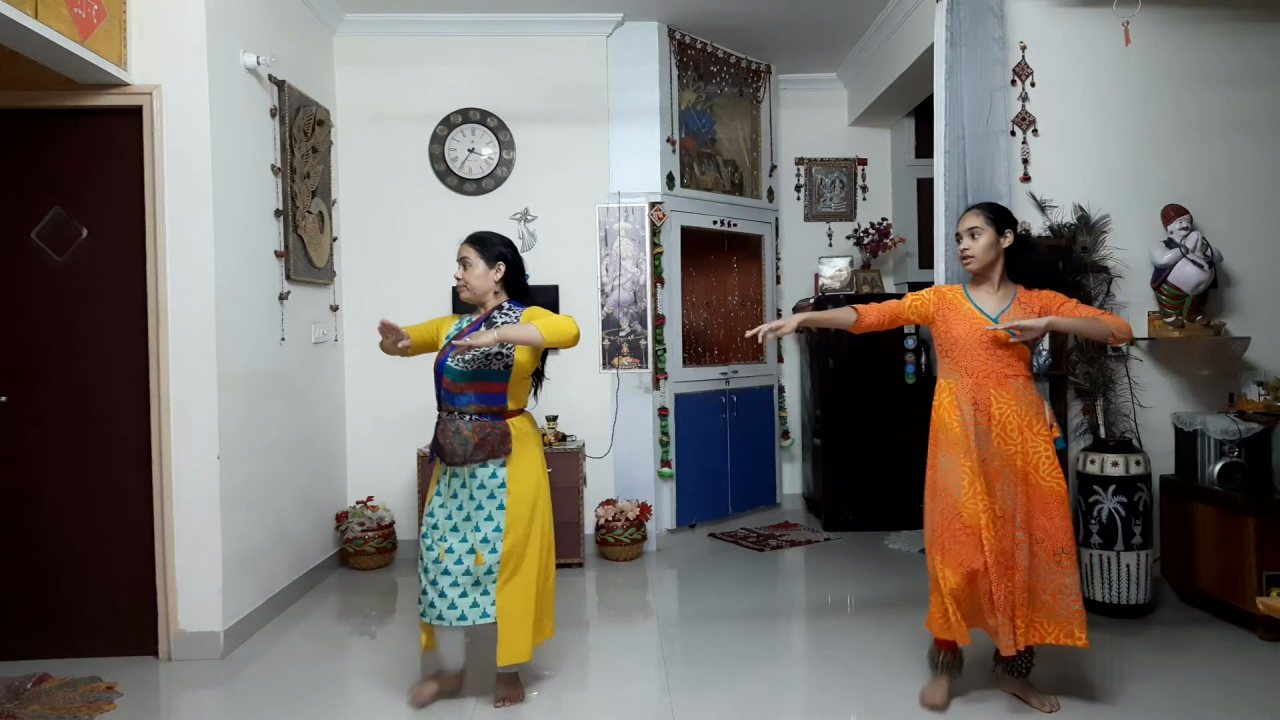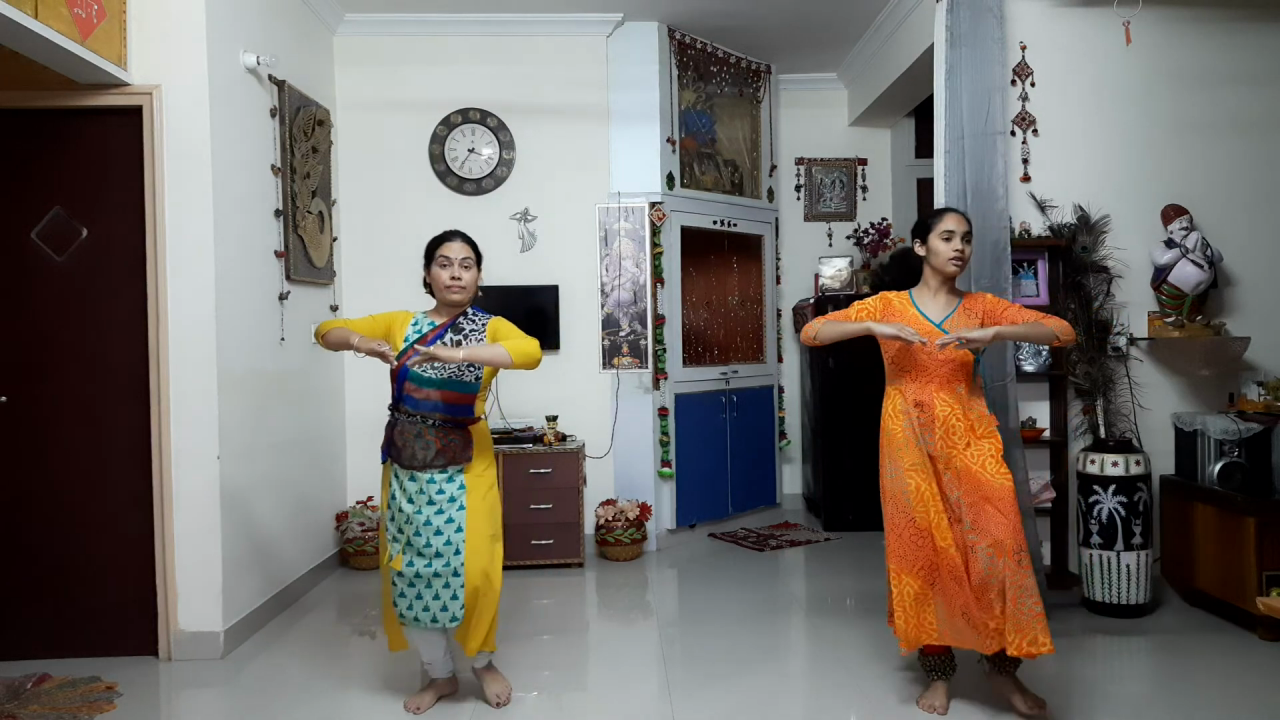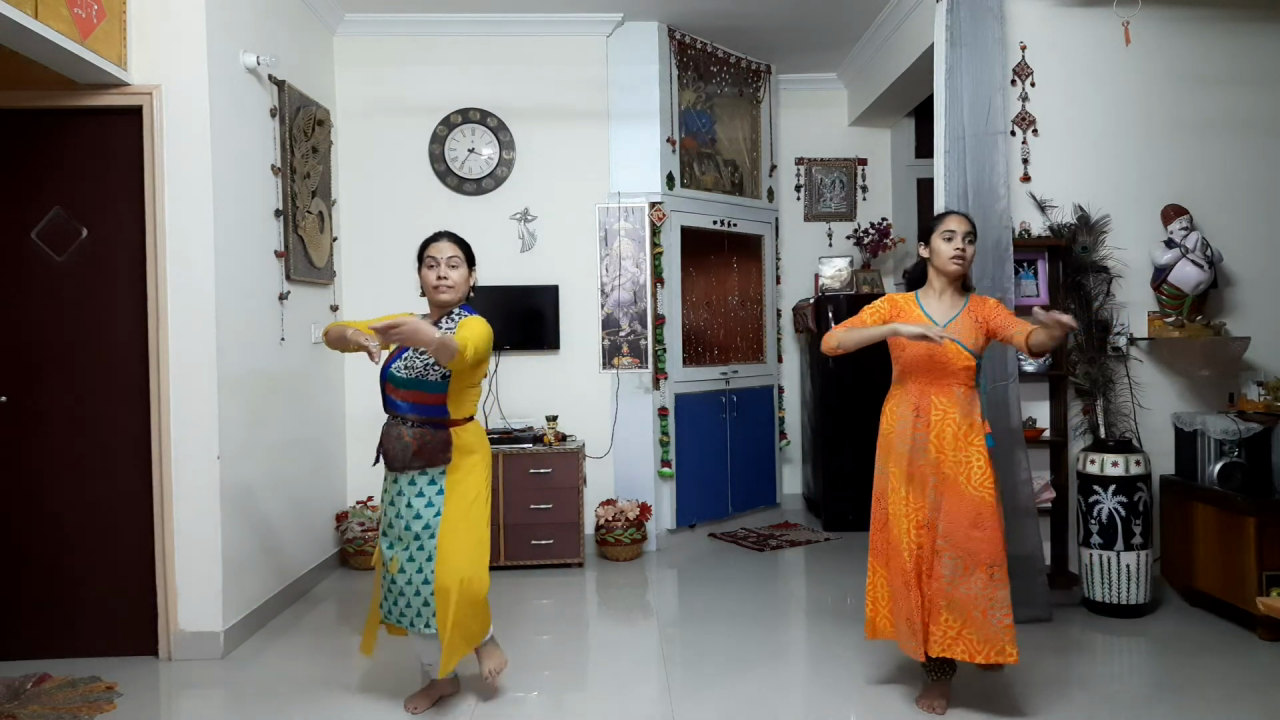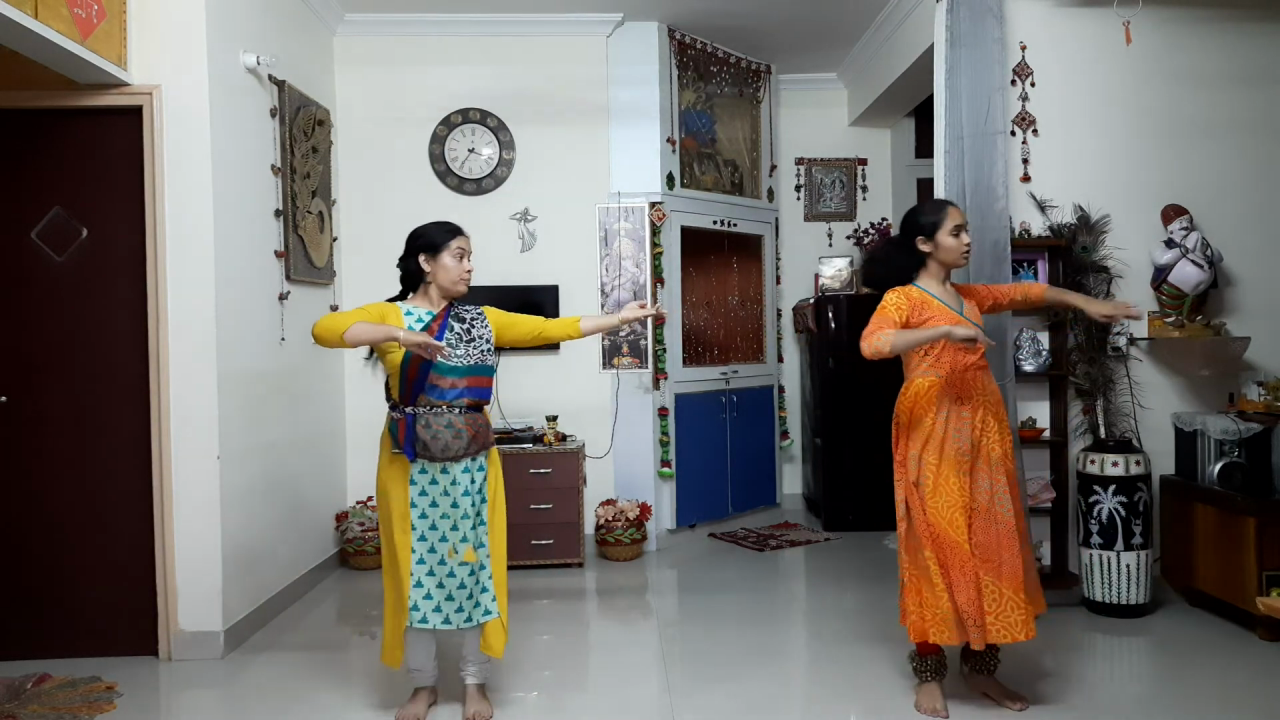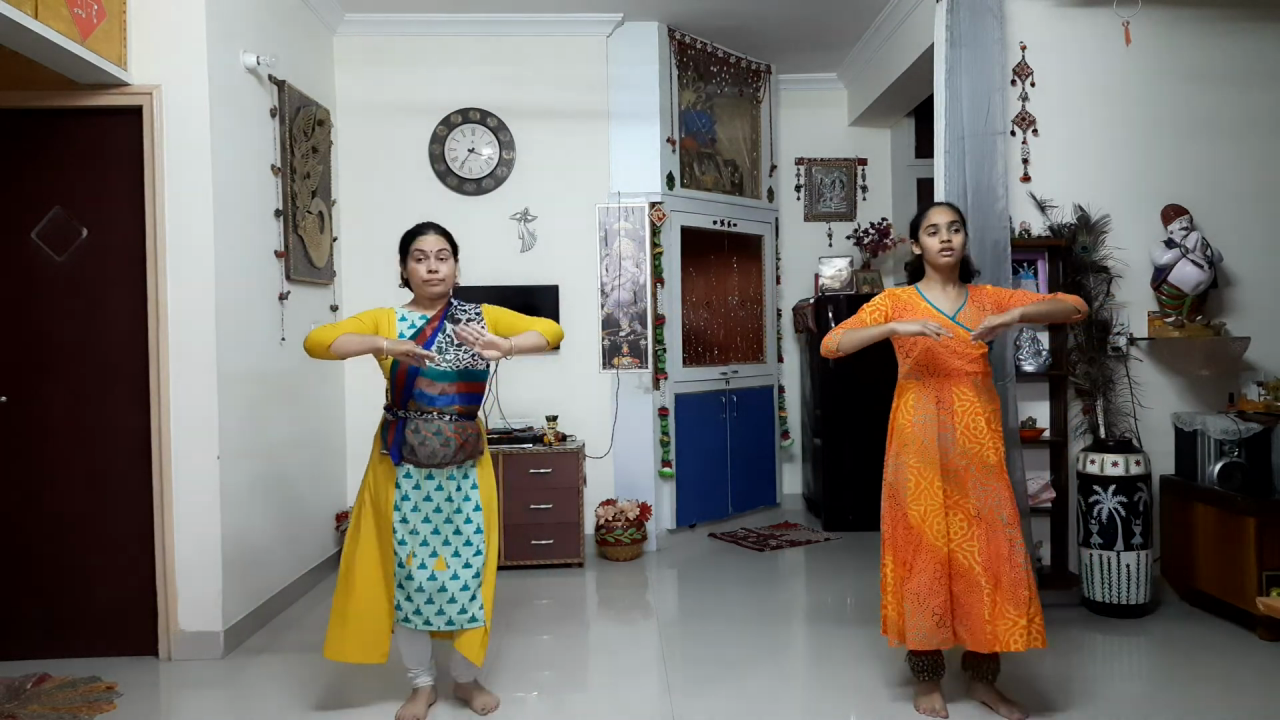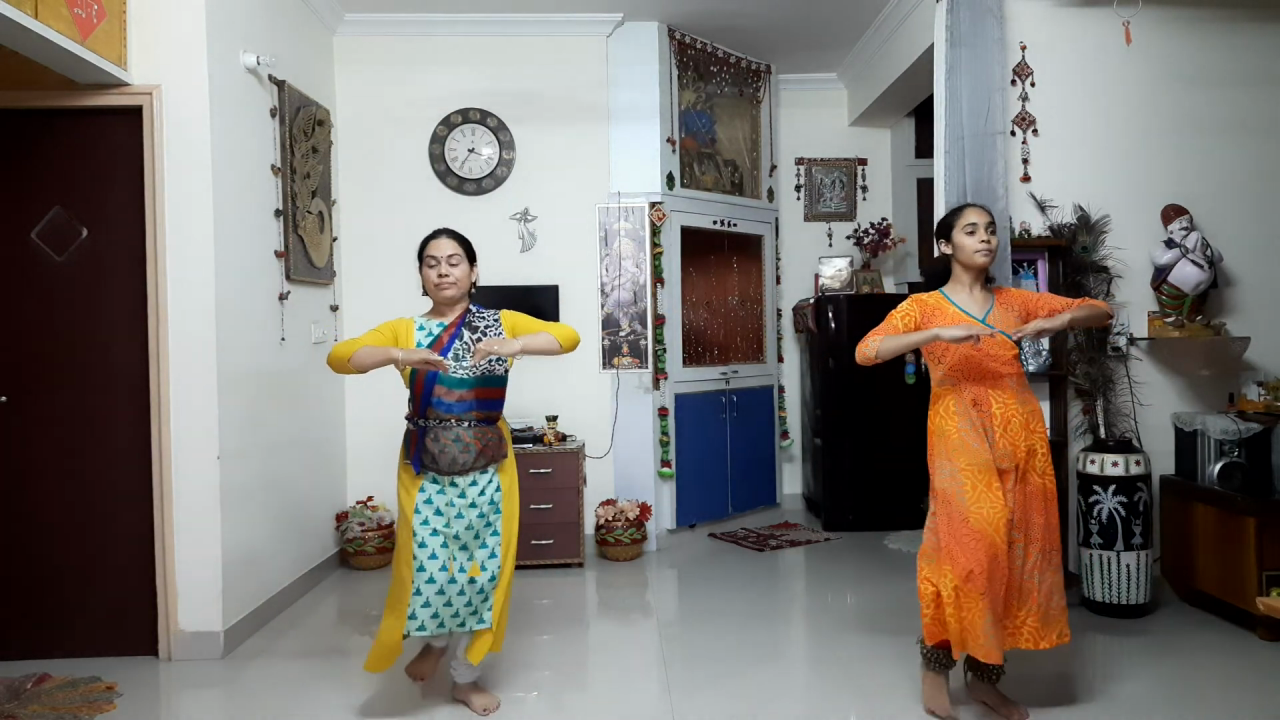
dt=0.7s
person 1, frame 1
left shoulder: (1040, 301)
right shoulder: (939, 300)
left elbow: (1120, 331)
right elbow: (868, 316)
left wrist: (1049, 324)
right wrist: (803, 318)
left hip: (1022, 438)
right hip: (960, 438)
left knee: (1031, 545)
right knee: (960, 550)
left ankle: (1014, 670)
right ankle: (945, 662)
person 1, frame 2
left shoulder: (981, 306)
right shoulder: (885, 305)
left elbow: (1062, 332)
right elbow: (811, 332)
left wrist: (991, 333)
right wrist: (873, 328)
left hip: (970, 441)
right hip: (908, 444)
left knee: (996, 548)
right knee: (922, 553)
left ankle: (1004, 668)
right ankle: (938, 673)
person 1, frame 3
left shoulder: (983, 309)
right shoulder: (894, 305)
left elbow: (1033, 343)
right elbow: (831, 342)
left wrist: (1051, 328)
right wrist: (897, 328)
left hip: (963, 442)
right hip: (906, 441)
left knee: (967, 547)
right knee: (913, 548)
left ankle: (968, 652)
right ankle: (934, 669)
person 1, frame 4
left shoulder: (974, 295)
right shoulder: (901, 299)
left elbow: (1035, 291)
right elbow: (872, 344)
left wrist: (1087, 302)
right wrist: (948, 331)
left hip: (984, 431)
right hip: (932, 434)
left knee: (993, 544)
right knee: (938, 545)
left ankle: (980, 667)
right ankle: (928, 675)
person 1, frame 5
left shoulder: (990, 299)
right shoulder: (896, 301)
left elbow: (1075, 307)
right elbow: (830, 344)
left wrist: (1016, 314)
right wrist: (896, 327)
left hip: (978, 437)
right hip: (919, 437)
left knee: (991, 550)
right knee: (922, 550)
left ankle: (981, 673)
right ankle: (927, 677)
person 1, frame 6
left shoulder: (1017, 302)
right shoulder: (923, 306)
left elbow: (1102, 311)
right elbow: (866, 351)
left wrist: (1063, 320)
right wrist: (939, 334)
left hip: (1020, 440)
right hip: (960, 440)
left knee: (1014, 552)
right knee: (965, 550)
left ankle: (983, 675)
right ankle: (936, 661)
person 2, frame 1
left shoulder: (526, 320)
right shoulder: (451, 327)
left elbow: (569, 331)
right elbow: (403, 343)
left wrist: (496, 335)
right wrist: (392, 337)
left hip: (506, 462)
right hip: (454, 464)
left knee: (505, 563)
right knee: (441, 561)
left ankle: (508, 670)
right ankle: (449, 670)
person 2, frame 2
left shoulder: (491, 327)
right shoulder: (400, 323)
left elbow: (531, 353)
right elbow: (326, 331)
left wrist: (464, 353)
right wrist: (361, 342)
left hip: (463, 468)
right hip: (407, 469)
left knee: (472, 568)
right knee: (412, 570)
left ankle: (486, 666)
right ankle: (439, 675)
person 2, frame 3
left shoulder: (475, 326)
right shoulder: (406, 326)
left elbow: (459, 352)
right elbow: (332, 335)
left wrist: (416, 331)
right wrist: (356, 336)
left hip: (455, 465)
right hip: (406, 470)
left knee: (452, 571)
right knee: (407, 572)
left ankle: (483, 637)
right ankle: (441, 676)
person 2, frame 4
left shoulder: (482, 319)
right shoulder: (389, 315)
left elbow: (552, 329)
right elbow: (324, 330)
left wrist: (618, 317)
right wrist: (400, 336)
left hip: (472, 460)
right hip: (412, 463)
left knee: (477, 562)
right knee: (417, 567)
person 2, frame 5
left shoulder: (482, 319)
right shoulder: (384, 321)
left elbow: (552, 332)
right elbow: (316, 341)
left wrist: (503, 348)
right wrist: (385, 345)
left hip: (464, 466)
right hip: (403, 467)
left knee: (467, 570)
right knee: (407, 571)
left ankle: (467, 677)
person 2, frame 6
left shoulder: (502, 323)
right shoulder: (403, 330)
left elbow: (568, 338)
right elbow: (339, 358)
left wrist: (516, 344)
right wrist: (401, 355)
left hip: (486, 471)
right hip: (426, 472)
left knee: (484, 575)
right knee: (427, 576)
left ankle: (465, 678)
right ankle: (434, 640)
